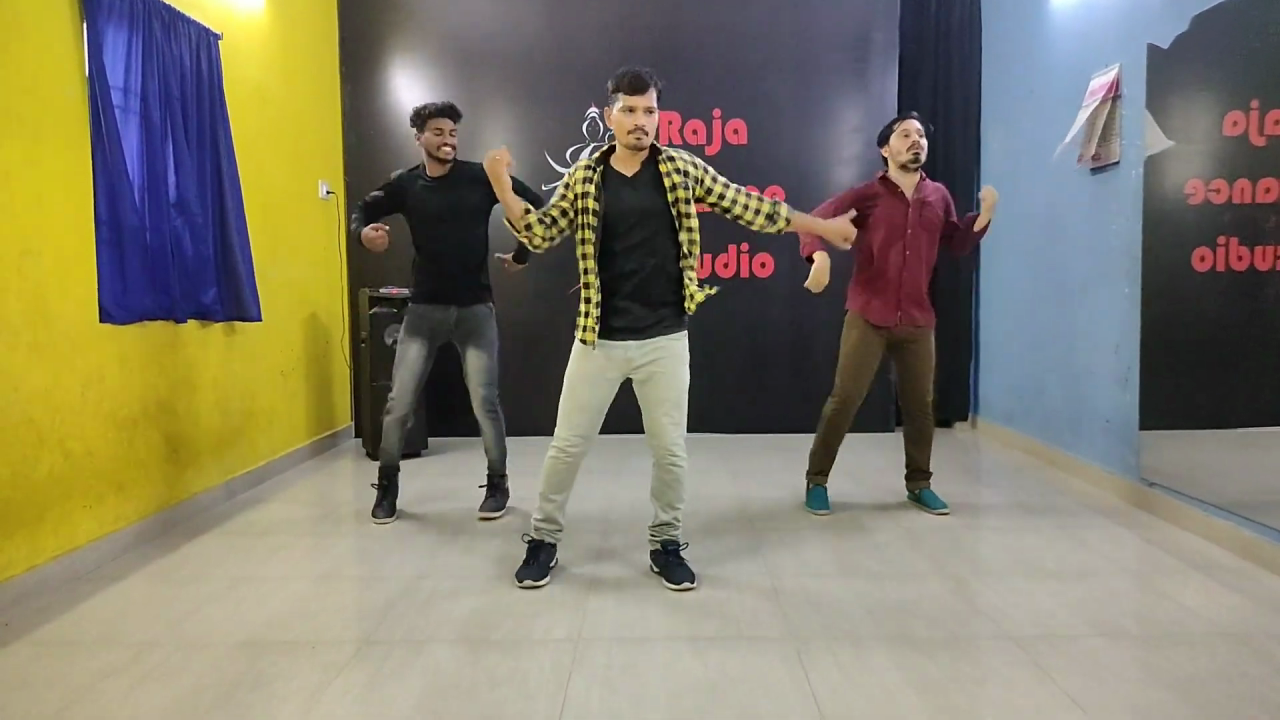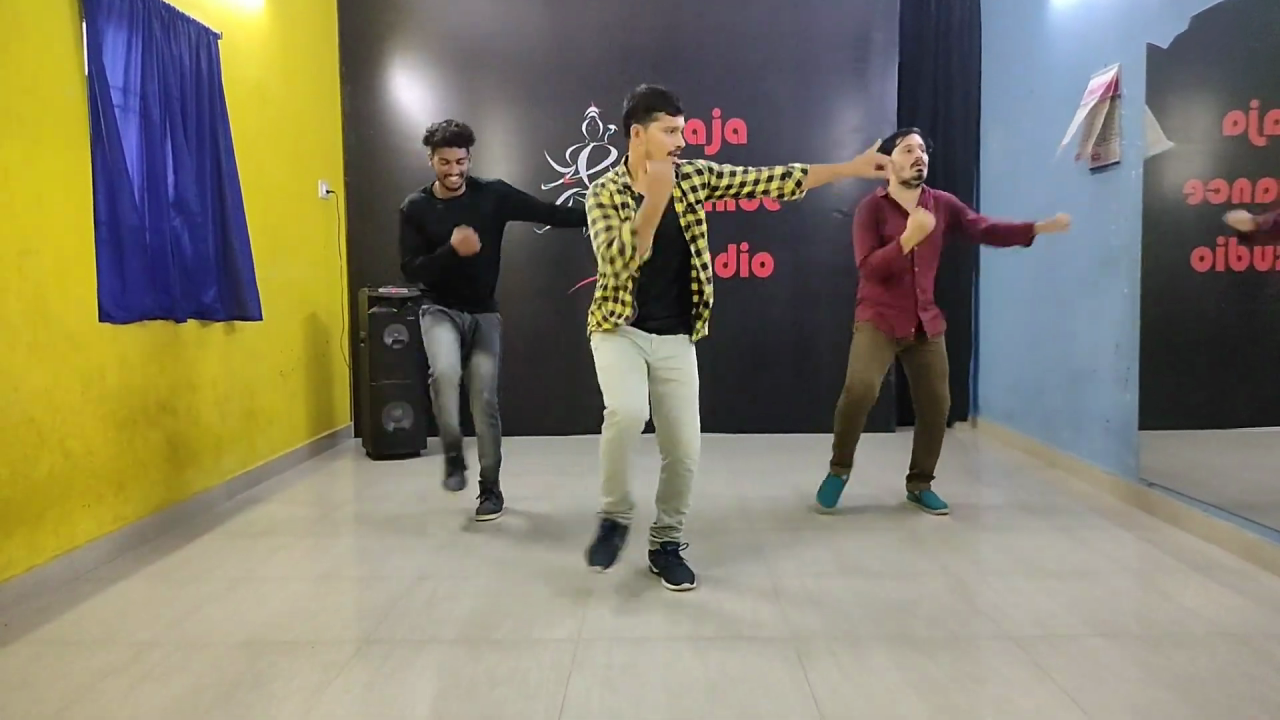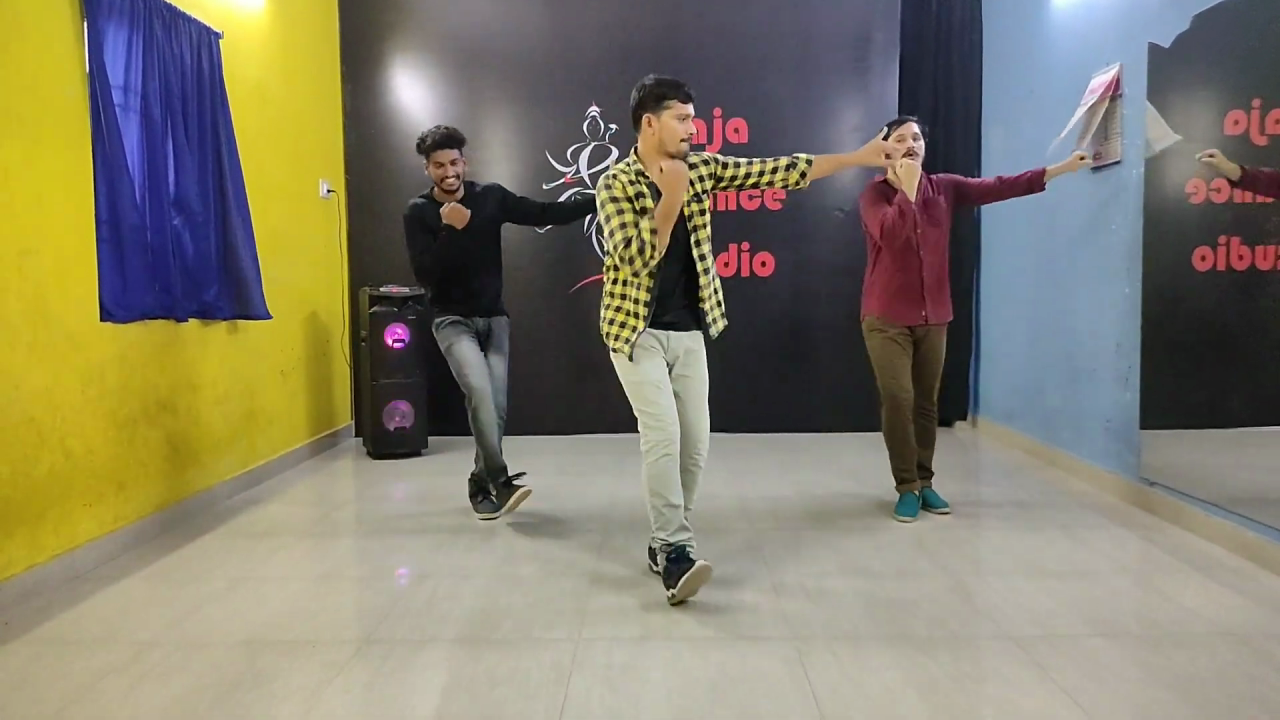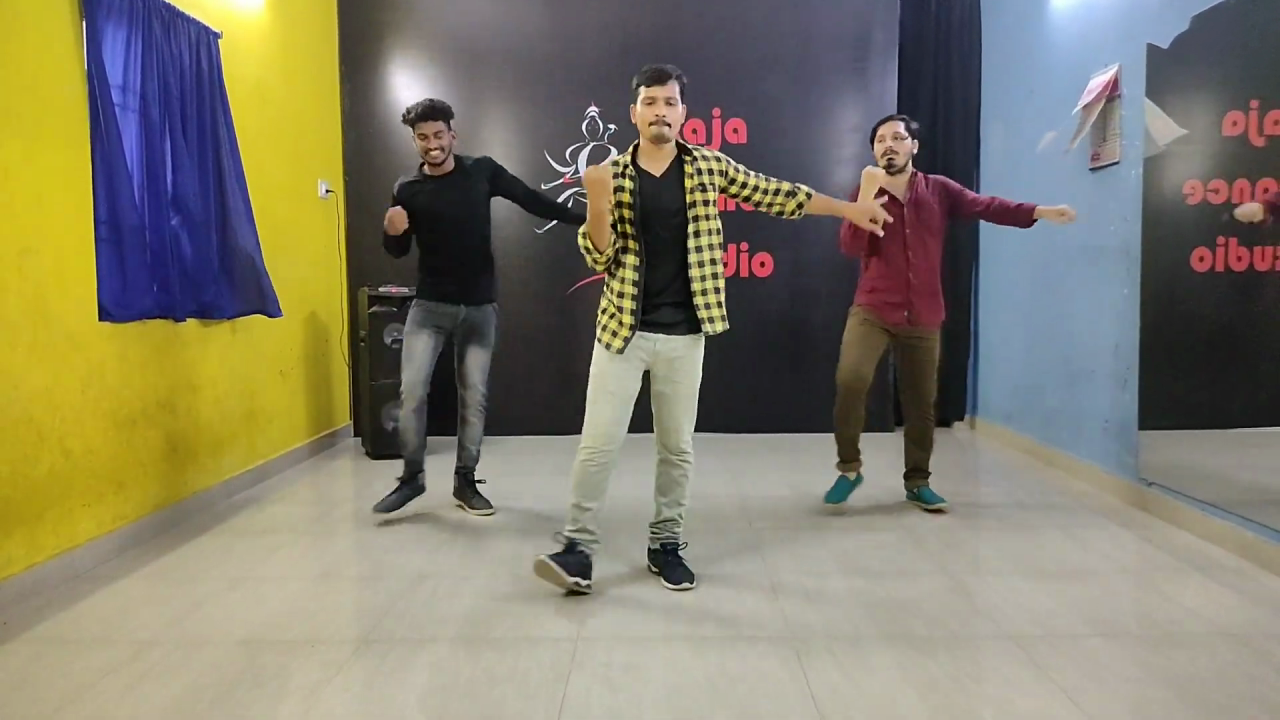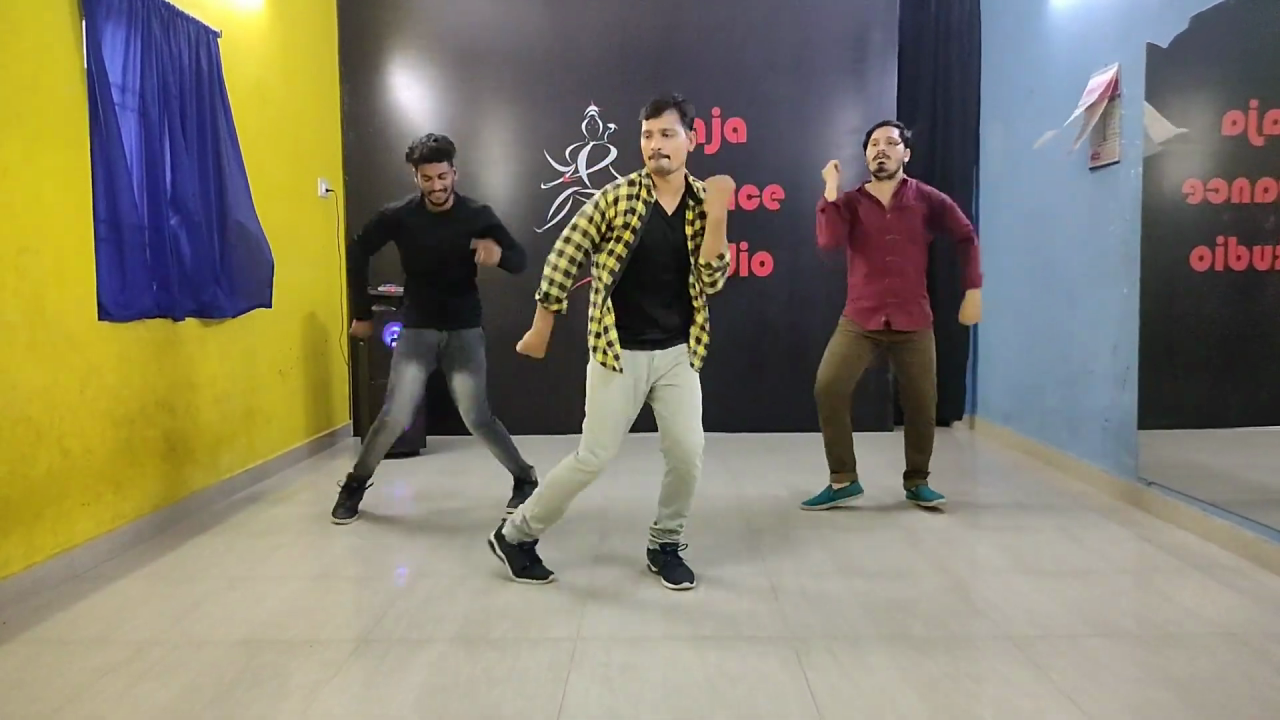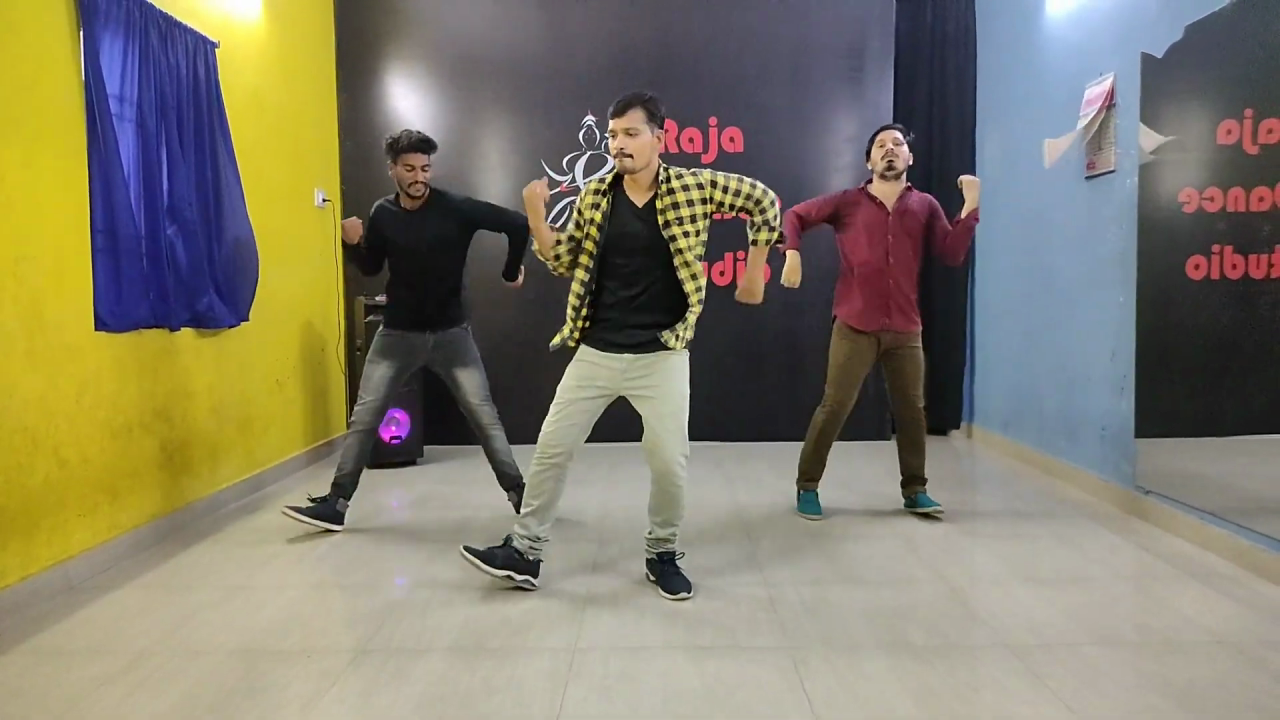
dt=0.3s
person 1, frame 1
left shoulder: (683, 169)
right shoulder: (584, 176)
left elbow: (743, 205)
right elbow: (540, 234)
left wrist: (818, 226)
right wrist: (503, 190)
left hip: (665, 339)
right hip: (600, 337)
left knee: (670, 449)
right knee: (569, 443)
left ankle: (666, 544)
right ankle: (543, 540)
person 1, frame 2
left shoulder: (694, 175)
right shoulder: (605, 191)
left elbow: (768, 181)
right elbow: (619, 265)
left wrist: (850, 168)
right wrist: (652, 203)
left hip: (675, 337)
right hip: (620, 330)
left knee: (683, 449)
right knee: (626, 417)
left ankle: (667, 540)
right ankle: (614, 516)
person 1, frame 3
left shoulder: (700, 167)
right shoulder: (616, 183)
left elbow: (777, 171)
right elbow: (636, 262)
left wrist: (858, 158)
right wrist: (671, 200)
left hip: (688, 333)
right hip: (636, 332)
left knee: (693, 445)
right knee: (663, 438)
left ankle: (666, 544)
right ankle: (674, 552)
person 1, frame 4
left shoulder: (710, 168)
right shoulder: (615, 175)
left elbow: (778, 194)
right elbow: (597, 257)
left wrist: (848, 209)
right wrist: (600, 200)
left hip: (685, 335)
right hip: (622, 329)
left knee: (677, 448)
right knee: (600, 440)
left ankle: (664, 544)
right ankle: (577, 549)
person 1, frame 5
left shoulder: (705, 200)
right shoulder: (615, 196)
left elbow: (710, 281)
right elbow: (565, 257)
left wrist: (718, 217)
right wrist: (540, 327)
left hip: (677, 353)
right hip: (618, 351)
left knee: (688, 455)
right knee: (593, 459)
left ankle: (665, 544)
right ankle: (519, 536)
person 1, frame 6
left shoulder: (693, 187)
right shoulder: (594, 196)
left elbow: (762, 199)
right elbow: (563, 266)
left wrist: (754, 270)
right wrist: (539, 222)
left hip: (660, 357)
right hip: (596, 354)
left knee: (670, 462)
right knee: (554, 449)
left ankle: (662, 554)
right ankle: (522, 552)
person 2, frame 1
left shoulder: (480, 177)
right shoulder: (404, 184)
left elbow: (534, 204)
right elbow: (363, 210)
left wrist: (520, 255)
right wrist: (364, 231)
left hip: (475, 308)
right hip: (425, 308)
left knee: (483, 398)
right knee: (399, 400)
left ankle: (497, 483)
right ankle: (387, 485)
person 2, frame 2
left shoulder: (493, 193)
right shoulder: (416, 207)
left elbow: (547, 213)
right elbow: (410, 270)
right wrist: (451, 248)
left hip: (483, 313)
right hip: (440, 309)
left knee: (485, 400)
right knee: (444, 373)
left ankle: (488, 486)
right ankle: (453, 457)
person 2, frame 3
left shoulder: (491, 196)
right shoulder: (418, 212)
left elbow: (544, 214)
right elbow: (425, 274)
left wrist: (600, 201)
right wrist: (450, 230)
left hip: (493, 318)
right hip: (452, 319)
left knee: (495, 405)
right knee: (480, 391)
left ankle: (481, 484)
right ankle: (502, 481)
person 2, frame 4
left shoulder: (482, 170)
right shoulder: (407, 188)
left elbow: (535, 202)
right elbow: (398, 252)
left wrist: (585, 220)
right wrist: (393, 231)
left hip: (479, 306)
right hip: (431, 304)
left knee: (474, 396)
right knee: (413, 388)
left ankle: (465, 482)
right ankle: (411, 477)
person 2, frame 5
left shoulder: (477, 214)
right shoulder: (398, 215)
left elbow: (518, 259)
right elbow: (359, 251)
left wrist: (498, 253)
right wrist: (361, 312)
left hip: (464, 331)
right hip: (418, 330)
left knee: (475, 417)
right knee: (398, 417)
left ankle: (524, 479)
right ankle: (353, 488)
person 2, frame 6
left shoulder: (457, 207)
right shoulder: (381, 216)
left elbow: (516, 224)
right elbow: (370, 268)
left wrist: (514, 271)
right wrist: (354, 244)
left hip: (450, 332)
right hip: (397, 333)
left knee: (484, 415)
right knee: (365, 416)
left ankle: (518, 491)
right ankle: (334, 505)
person 3, frame 1
left shoulder: (939, 196)
right shoulder: (867, 194)
left elbow: (958, 242)
left wrist: (984, 216)
right wrist: (820, 259)
left hip: (918, 320)
right hip: (868, 316)
left knee: (920, 403)
right knee: (845, 398)
left ankle: (919, 483)
right ankle: (817, 480)
person 3, frame 2
left shoulder: (942, 204)
right shoulder: (872, 209)
left elbow: (987, 231)
right elbow: (870, 266)
left wrist: (1038, 228)
right wrist: (908, 238)
left hip: (926, 325)
right hip: (877, 322)
left knee: (936, 407)
right knee: (860, 392)
left ankle: (920, 484)
right ankle: (838, 471)
person 3, frame 3
left shoulder: (944, 188)
right shoulder: (874, 194)
left elbow: (997, 187)
right elbow: (893, 238)
left wrist: (1058, 169)
right wrist: (906, 189)
left hip: (932, 317)
right hip: (886, 317)
left knee: (926, 401)
right knee: (898, 398)
left ankle: (923, 480)
right ankle: (907, 487)
person 3, frame 4
left shoulder: (941, 190)
right shoulder: (864, 194)
left elbow: (990, 207)
right elbow: (851, 243)
left wrist: (1041, 211)
right wrist: (869, 194)
left hip: (924, 317)
right hip: (872, 312)
left knee: (921, 401)
right knee: (851, 380)
left ankle: (918, 482)
right ankle: (848, 469)
person 3, frame 5
left shoulder: (926, 198)
right shoulder: (851, 201)
left elbow: (966, 236)
right elbow: (829, 240)
left wrist: (973, 290)
right wrist: (831, 189)
left hip: (912, 323)
right hip: (859, 320)
left knee: (921, 403)
right knee: (827, 388)
left ankle: (917, 482)
right ankle: (843, 480)
person 3, frame 6
left shoulder: (925, 206)
right shoulder: (848, 201)
left elbow: (953, 253)
right elbow: (795, 215)
left wrist: (970, 209)
right wrist: (791, 254)
left hip: (904, 328)
right hip: (854, 326)
left knee: (911, 409)
right knee: (835, 405)
left ankle: (914, 489)
right ankle: (807, 485)
